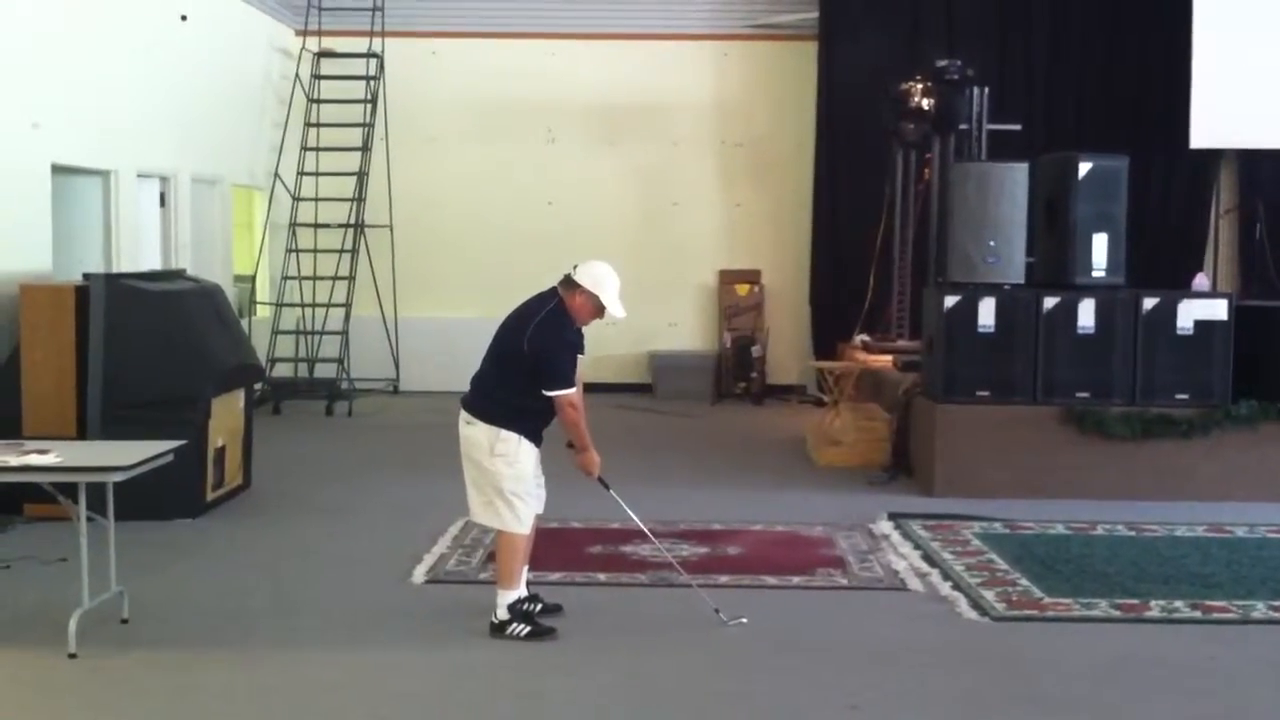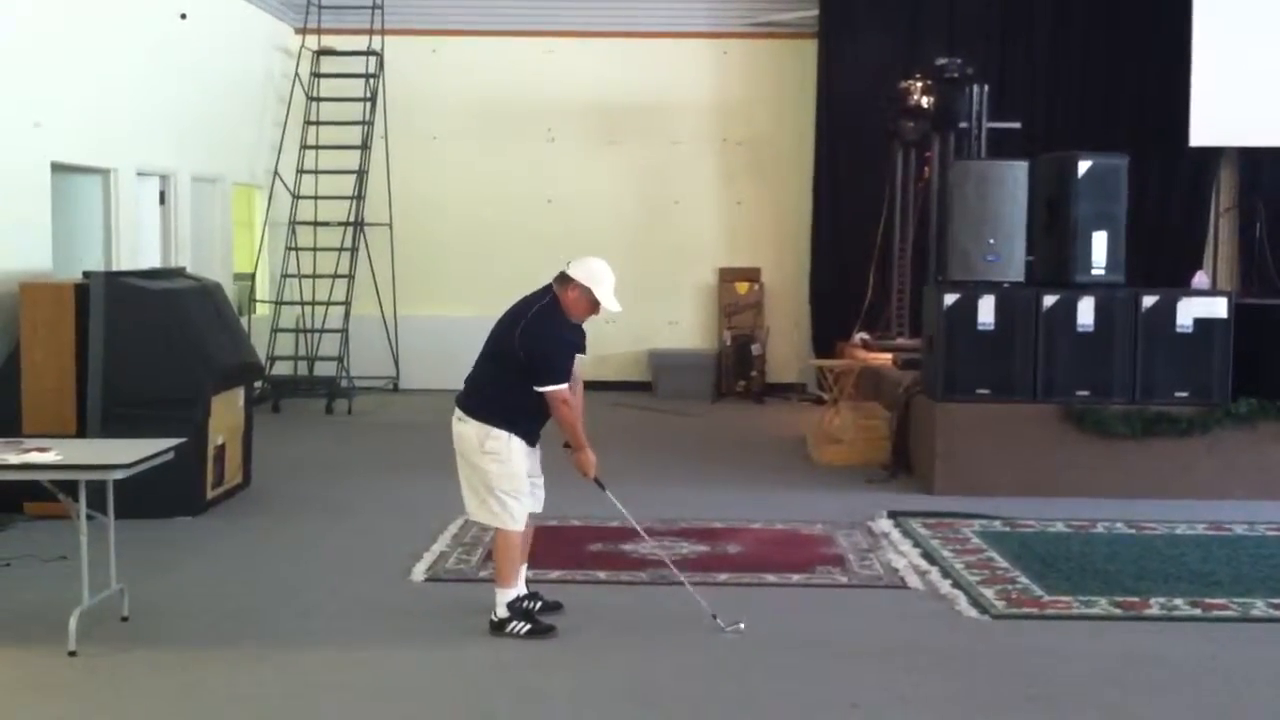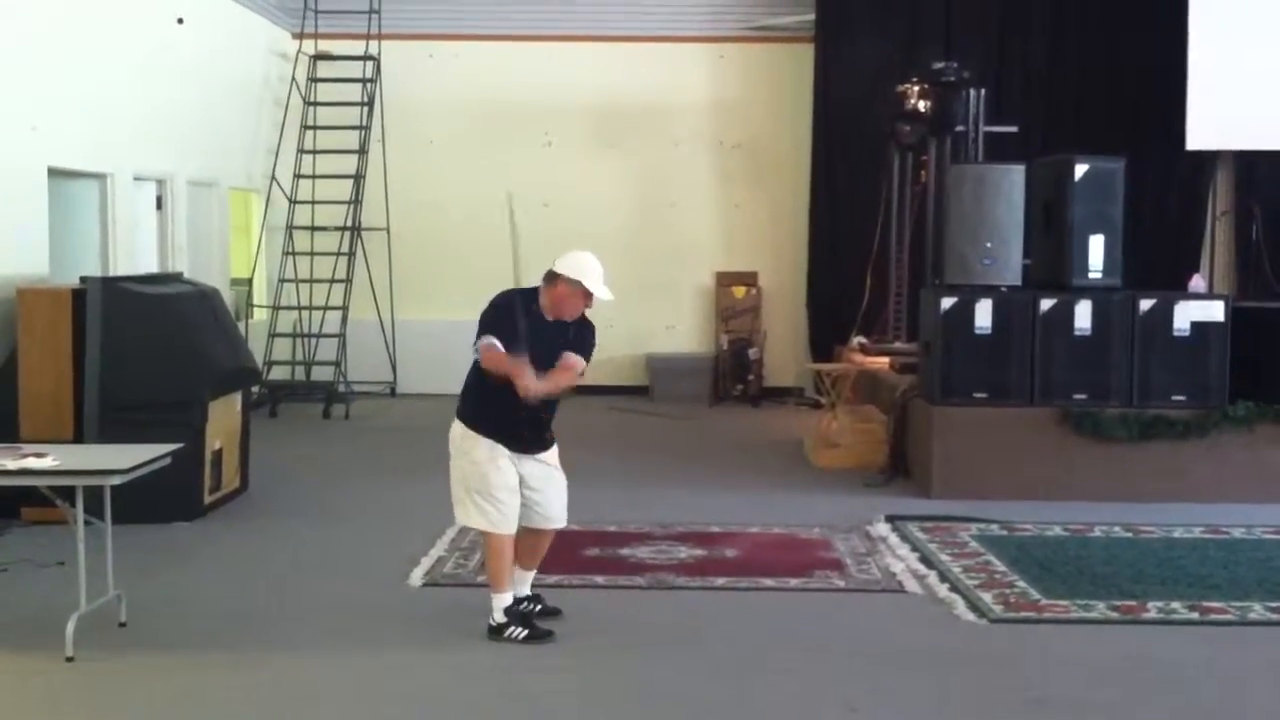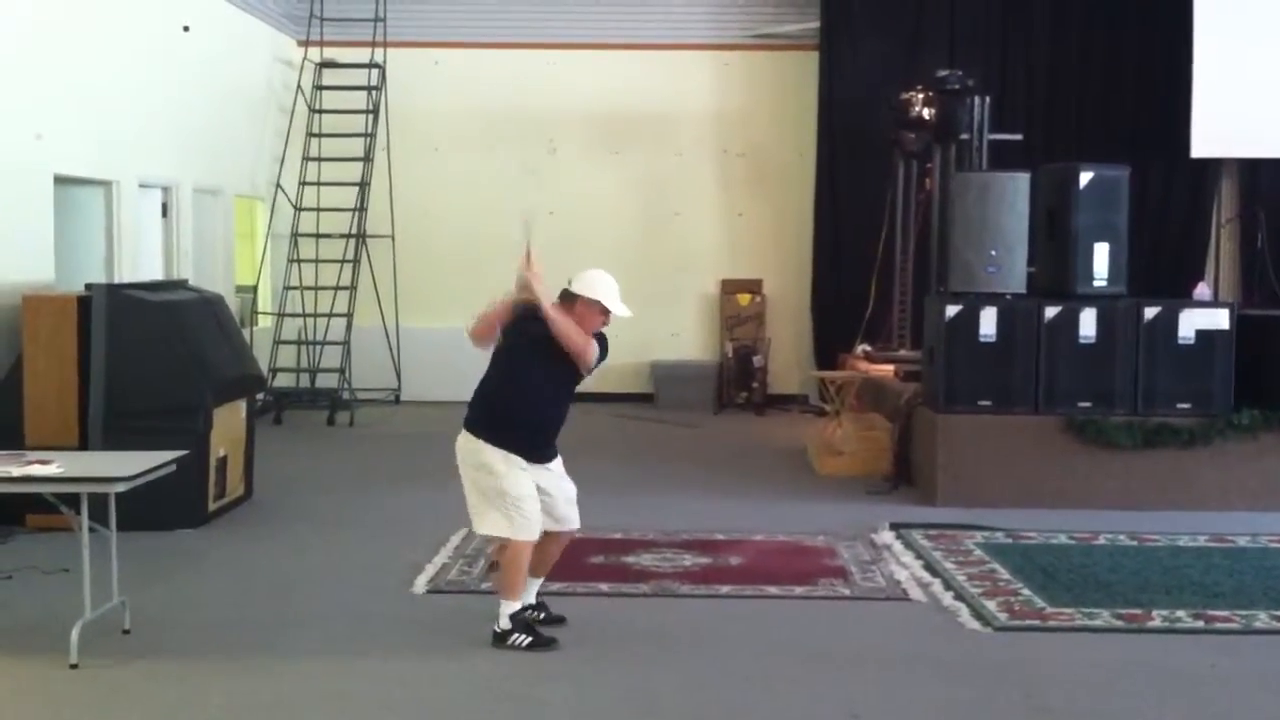
dt=0.5s
person 1, frame 1
left shoulder: (557, 314)
right shoulder: (551, 329)
left elbow: (571, 386)
right elbow: (566, 402)
left wrist: (580, 442)
right wrist: (586, 450)
left hip: (512, 426)
right hip: (498, 429)
left knee: (529, 511)
right knee: (514, 518)
left ankle: (518, 594)
right ankle: (506, 614)
person 1, frame 2
left shoulder: (560, 316)
right shoulder: (543, 325)
left elbow: (573, 381)
right elbow: (559, 400)
left wrist: (576, 440)
right wrist: (582, 448)
left hip: (515, 427)
right hip: (490, 428)
left knee: (525, 510)
right knee: (510, 517)
left ankle: (518, 592)
right ankle: (505, 611)
person 1, frame 3
left shoulder: (581, 330)
right shoulder: (507, 306)
left elbow: (571, 371)
right elbow: (487, 356)
left wrist: (537, 385)
right wrist: (516, 371)
left hip: (537, 442)
right hip: (484, 435)
left knee: (547, 520)
right knee: (501, 524)
left ankle: (520, 594)
right ankle: (501, 615)
person 1, frame 4
left shoulder: (594, 345)
right shoulder: (524, 317)
left elbow: (580, 349)
right elbow: (480, 335)
left wrist: (543, 301)
right wrist: (517, 298)
left hip: (540, 452)
right hip: (491, 445)
left knee: (562, 525)
right knee: (521, 532)
left ankle: (526, 600)
right ankle: (508, 623)
